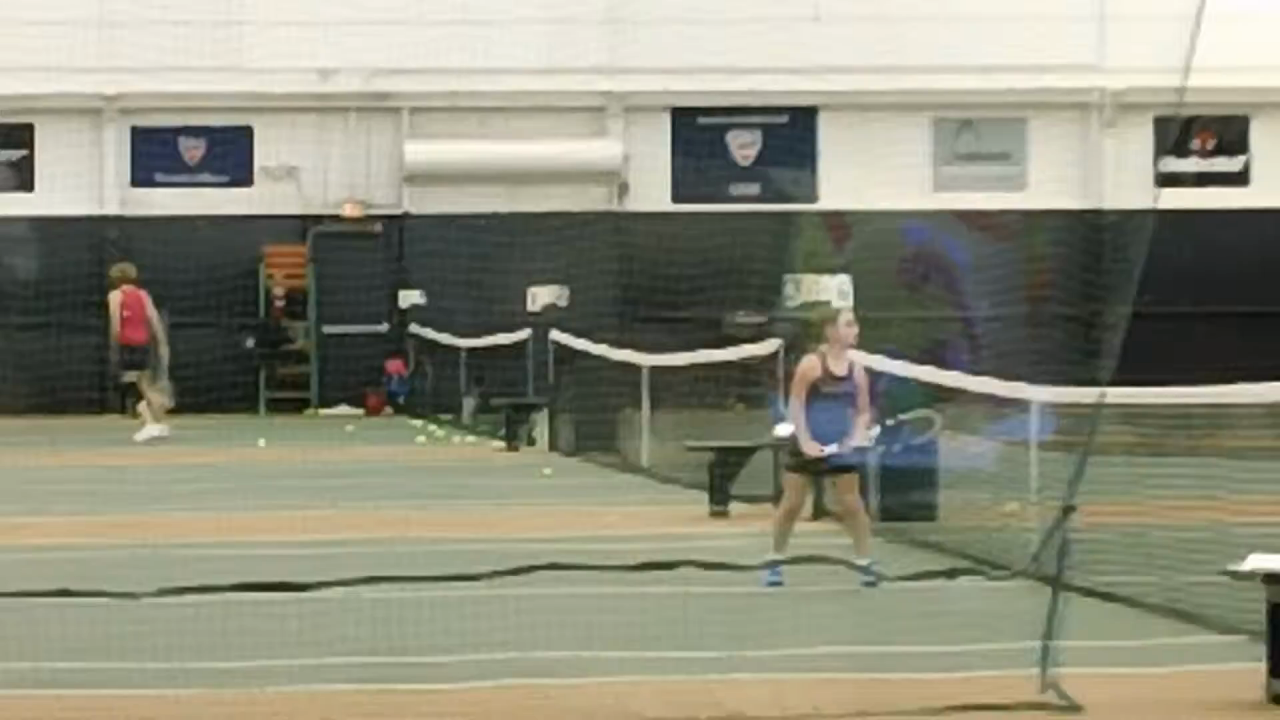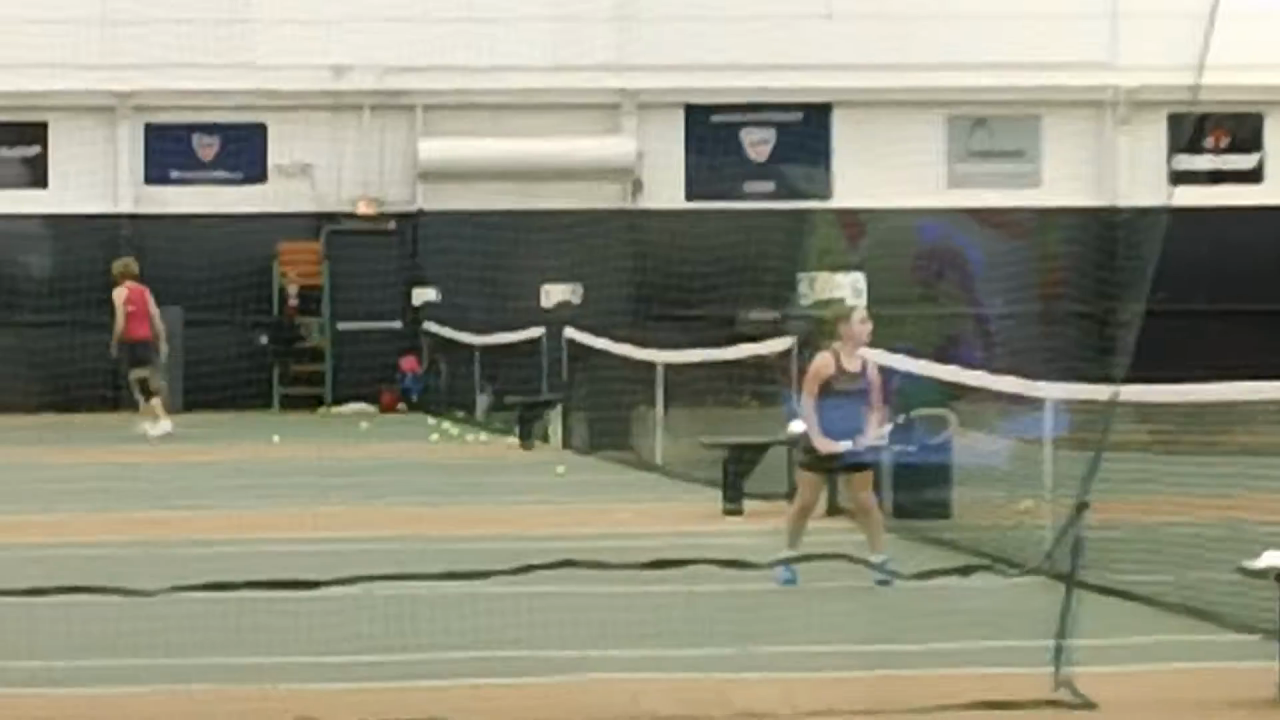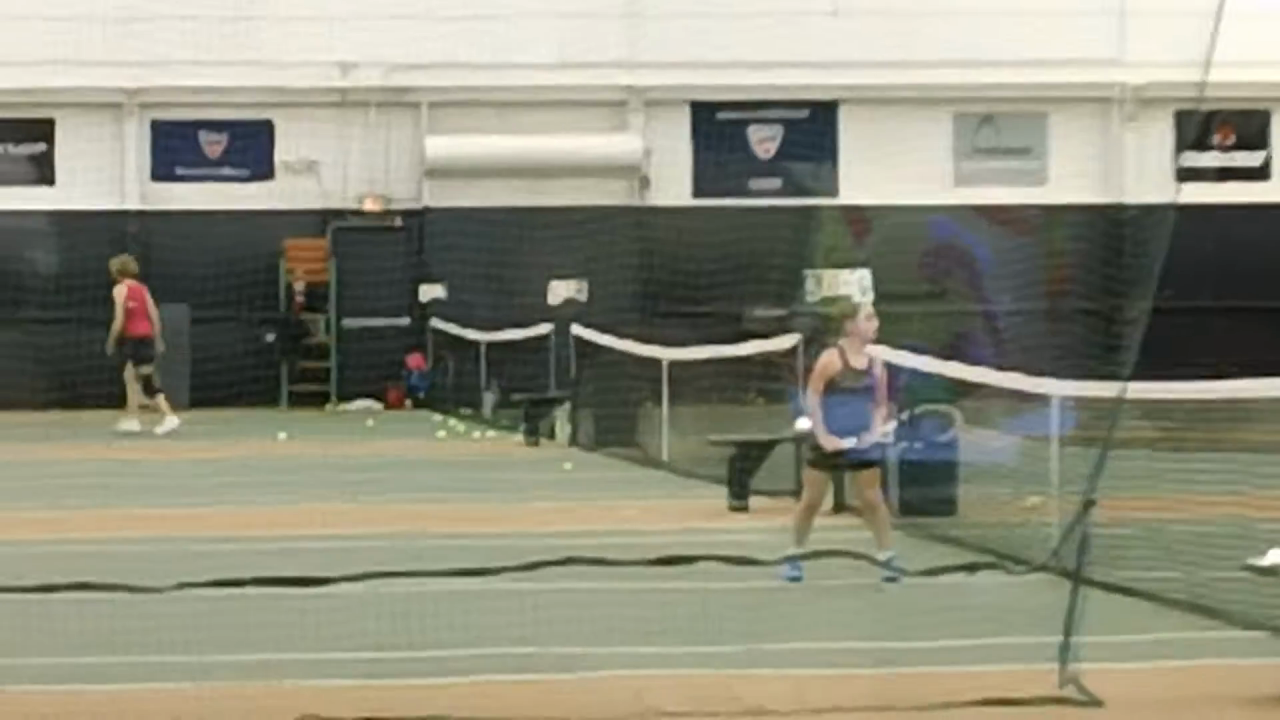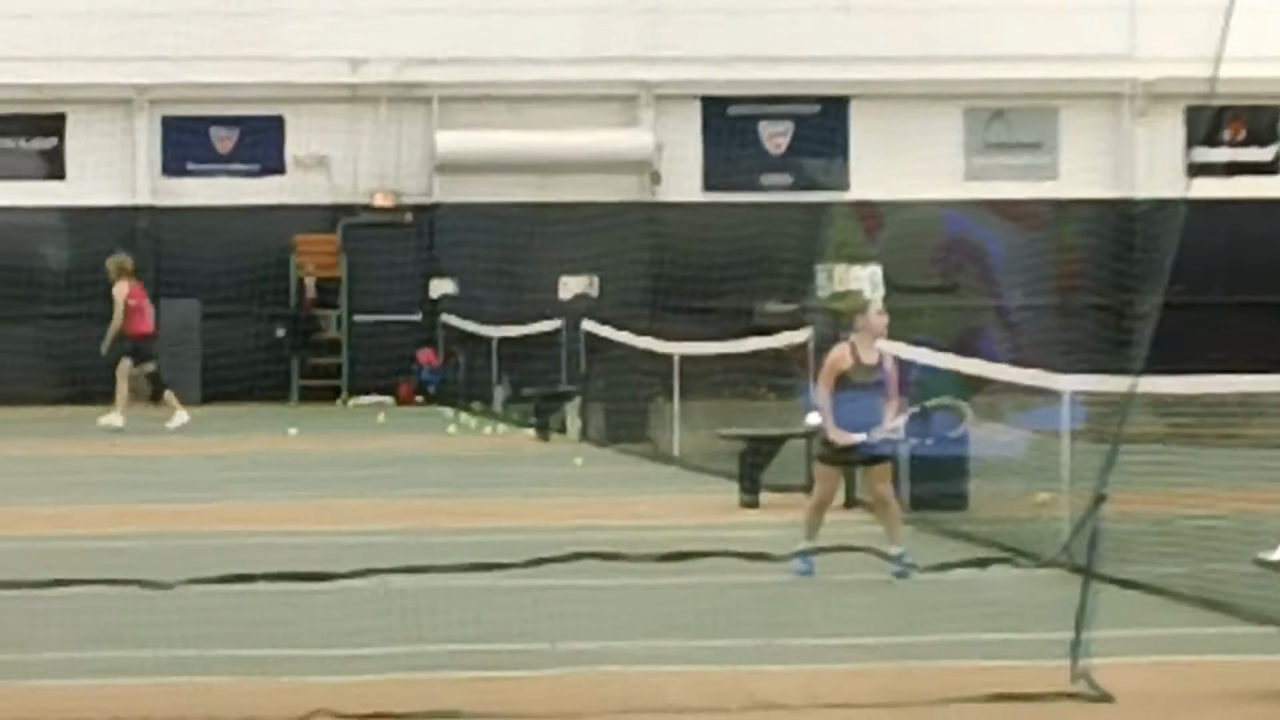
dt=0.1s
person 1, frame 1
left shoulder: (857, 371)
right shoulder: (811, 364)
left elbow: (863, 411)
right elbow: (795, 405)
left wrist: (857, 436)
right wrist: (805, 441)
left hip: (842, 447)
right hip: (809, 446)
left knee: (852, 505)
right knee: (791, 505)
left ankle: (865, 562)
right ankle: (775, 561)
person 1, frame 2
left shoulder: (870, 368)
right shoulder: (824, 361)
left elbow: (876, 408)
right elbow: (806, 402)
left wrist: (870, 434)
right wrist: (817, 437)
left hip: (856, 445)
right hip: (822, 443)
left knee: (865, 502)
right knee: (805, 502)
left ankle: (880, 560)
right ankle: (788, 558)
person 1, frame 3
left shoulder: (876, 365)
right shoulder: (830, 359)
left elbow: (881, 404)
right elbow: (811, 399)
left wrist: (876, 430)
right wrist: (822, 435)
left hip: (863, 442)
right hip: (829, 441)
left knee: (873, 500)
right knee: (811, 501)
left ankle: (886, 557)
right ankle: (794, 556)
person 1, frame 4
left shoulder: (886, 360)
right shoulder: (841, 354)
left elbow: (892, 399)
right elbow: (821, 394)
left wrist: (886, 424)
right wrist: (832, 430)
left hip: (873, 436)
right hip: (840, 436)
left knee: (884, 495)
right knee: (823, 496)
left ankle: (897, 553)
right ankle: (805, 551)
